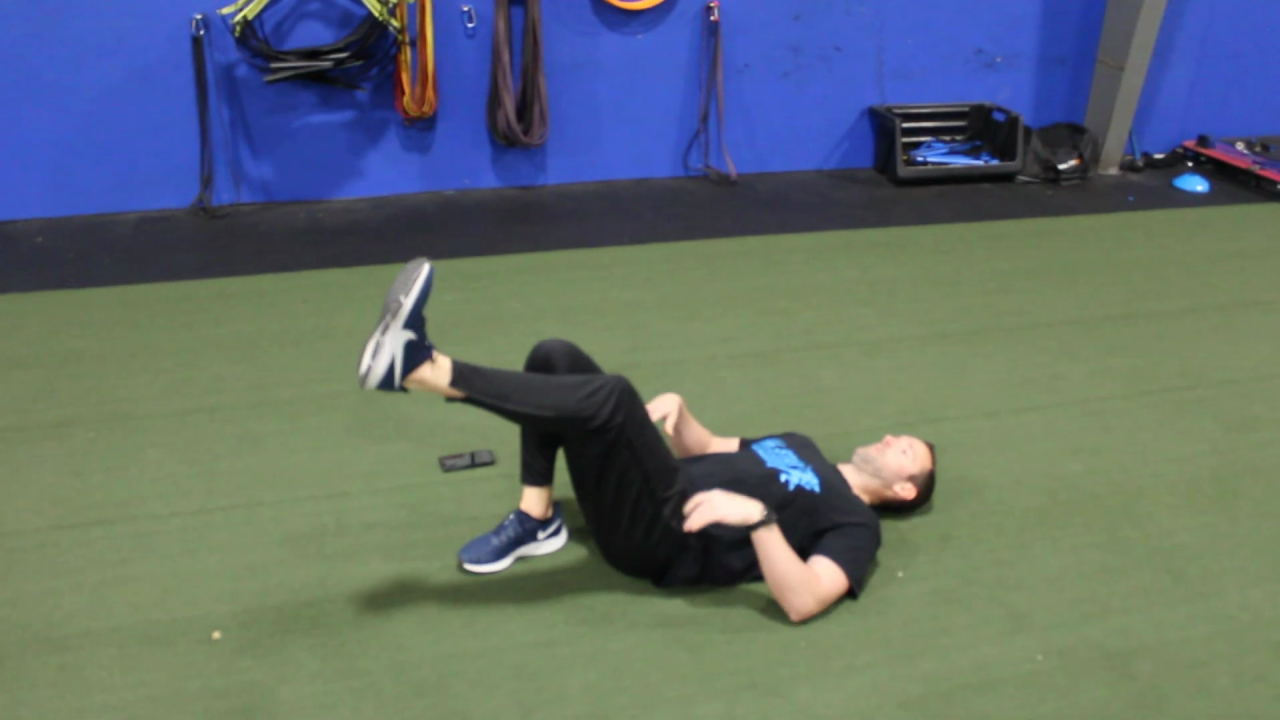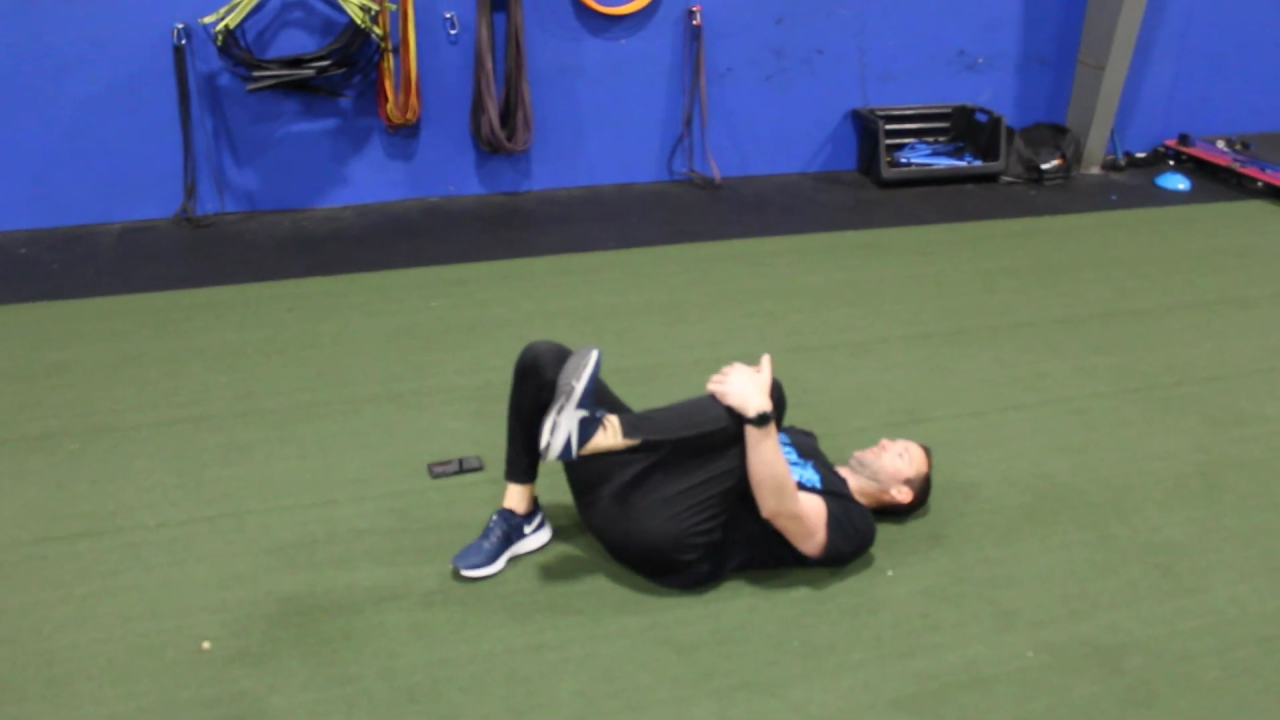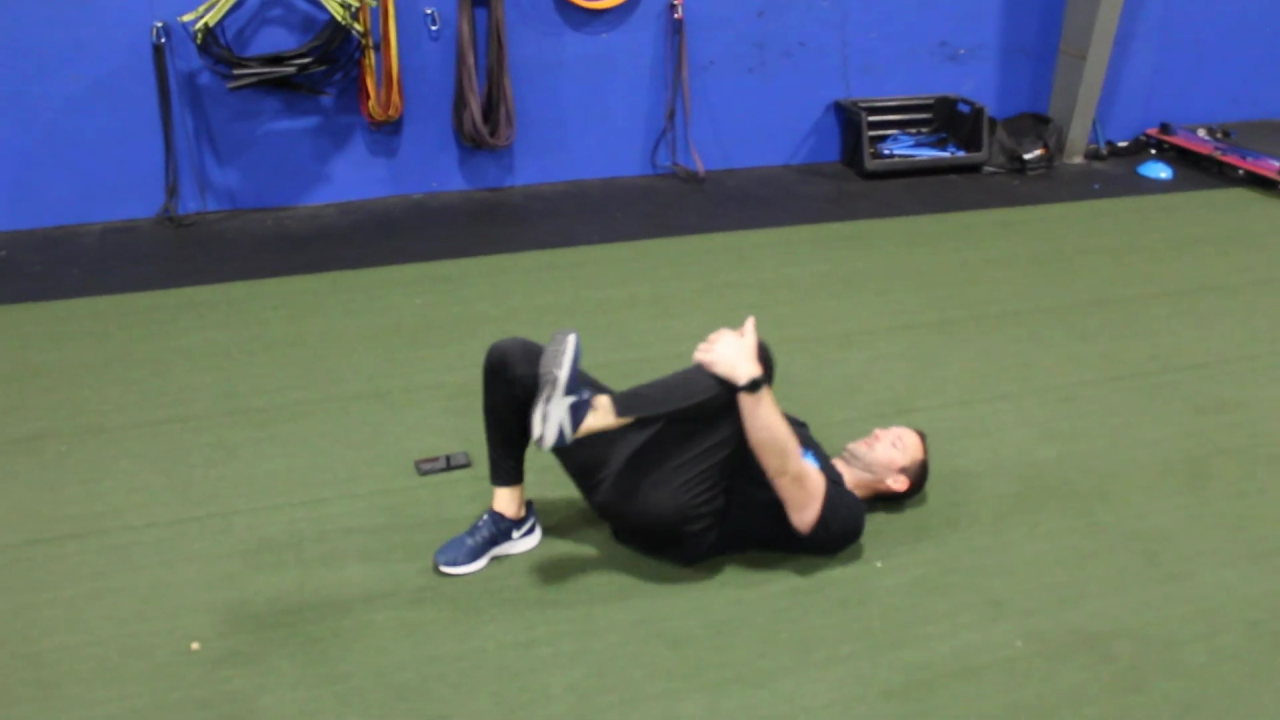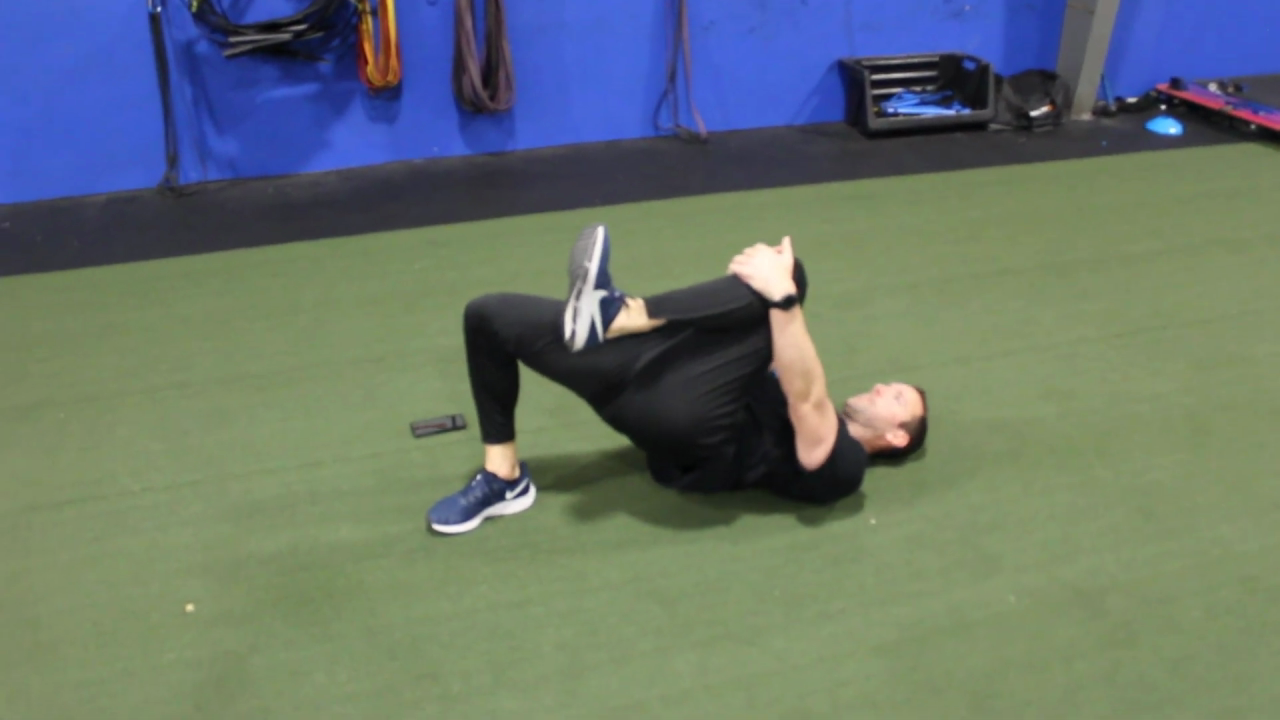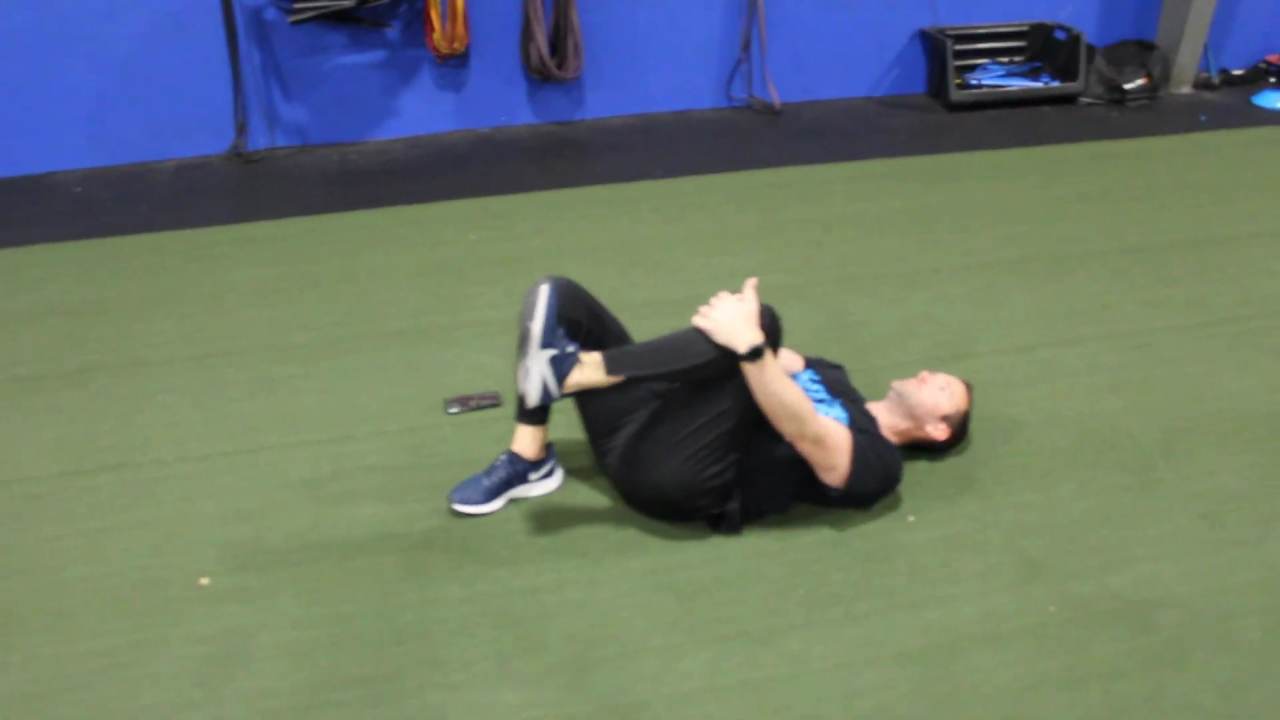
dt=1s
person 1, frame 1
left shoulder: (854, 525)
right shoulder: (800, 446)
left elbow: (802, 601)
right elbow: (705, 449)
left wrist: (755, 515)
right wrist: (678, 410)
left hip: (662, 534)
right hip: (654, 491)
left knee: (609, 397)
right knee: (555, 357)
left ankle: (419, 369)
right ankle: (535, 520)
person 1, frame 2
left shoulder: (852, 525)
right shoulder: (801, 445)
left elbow: (777, 508)
left wrist: (759, 411)
right wrist: (740, 394)
left hip: (666, 534)
right hip: (628, 486)
left knee: (764, 406)
right knee: (543, 359)
left ankle: (596, 433)
right ankle: (518, 518)
person 1, frame 3
left shoulder: (842, 514)
right shoulder: (797, 438)
left elbow: (781, 471)
left wrist: (748, 377)
right wrist: (730, 363)
left hip: (668, 507)
right hip: (632, 461)
left knee: (751, 368)
right knee: (511, 357)
left ankle: (584, 417)
right ankle: (508, 519)
person 1, frame 4
left shoulder: (841, 462)
right shoulder: (809, 416)
left elbow: (808, 399)
left wrist: (782, 296)
right wrist: (753, 285)
left hip: (688, 411)
right hip: (648, 376)
left knee: (784, 286)
right knee: (488, 316)
left ankle: (614, 316)
right ankle: (502, 479)
person 1, frame 5
left shoulder: (876, 464)
right shoulder: (833, 378)
left elbow: (805, 433)
right elbow: (780, 364)
left wrist: (747, 343)
right wrist: (739, 326)
left hip: (673, 474)
right hip: (647, 420)
left knee: (761, 324)
right knee: (558, 298)
left ankle: (571, 372)
right ankle: (528, 462)
